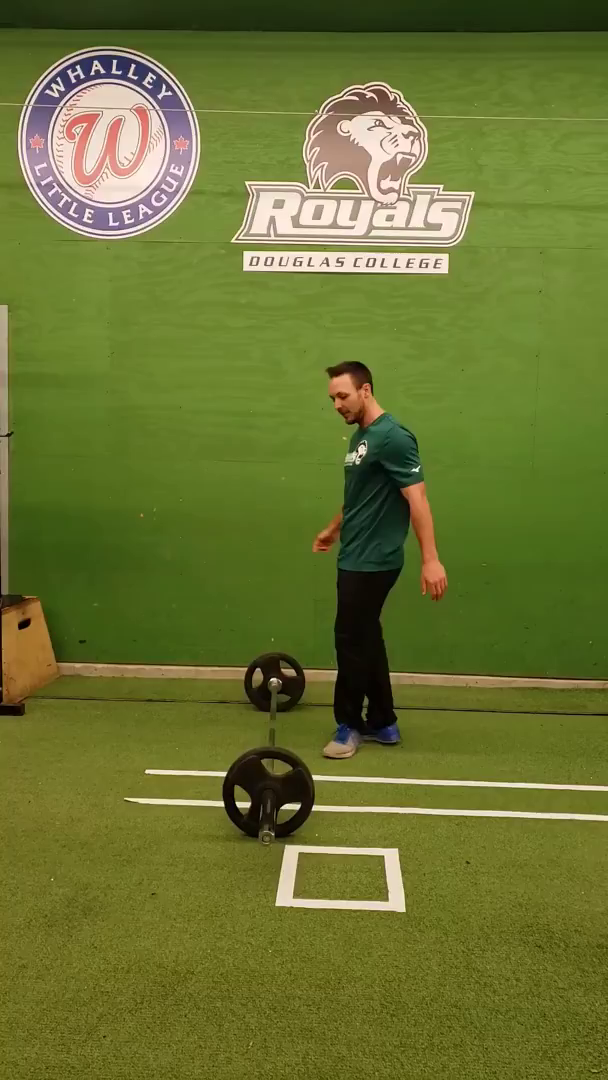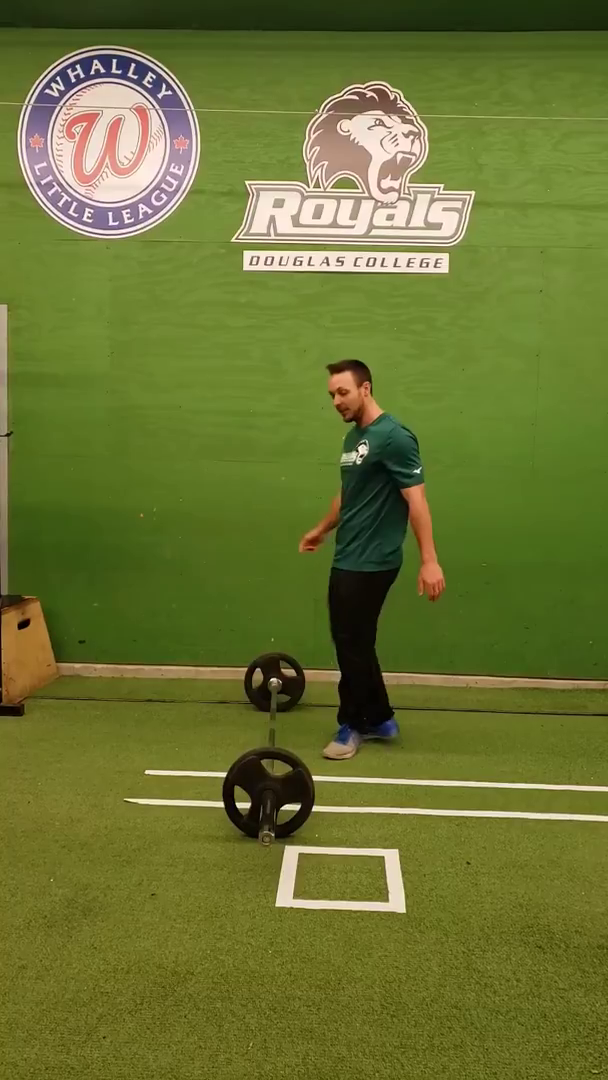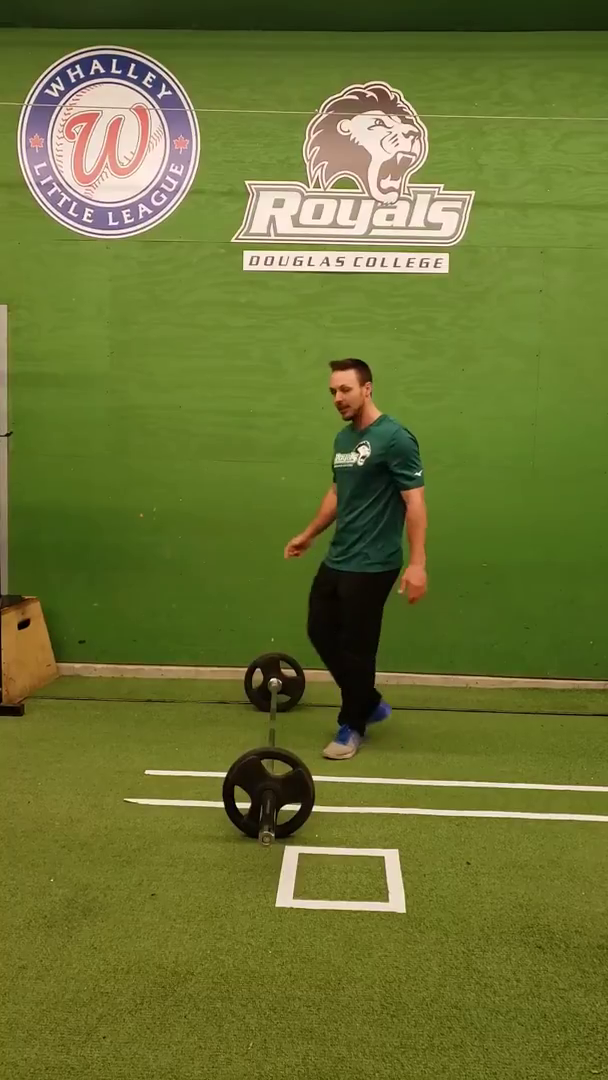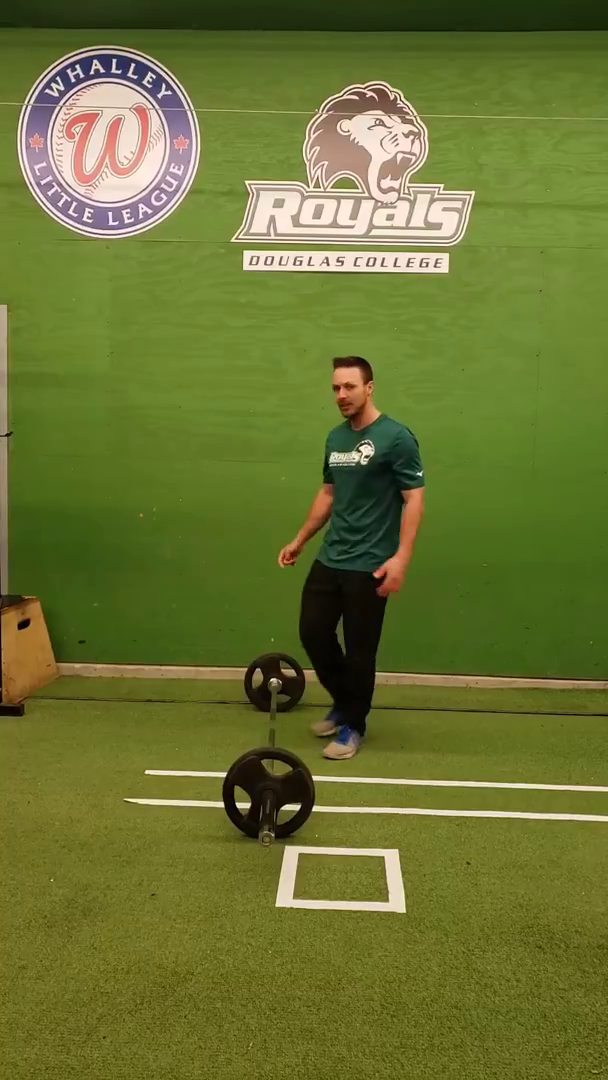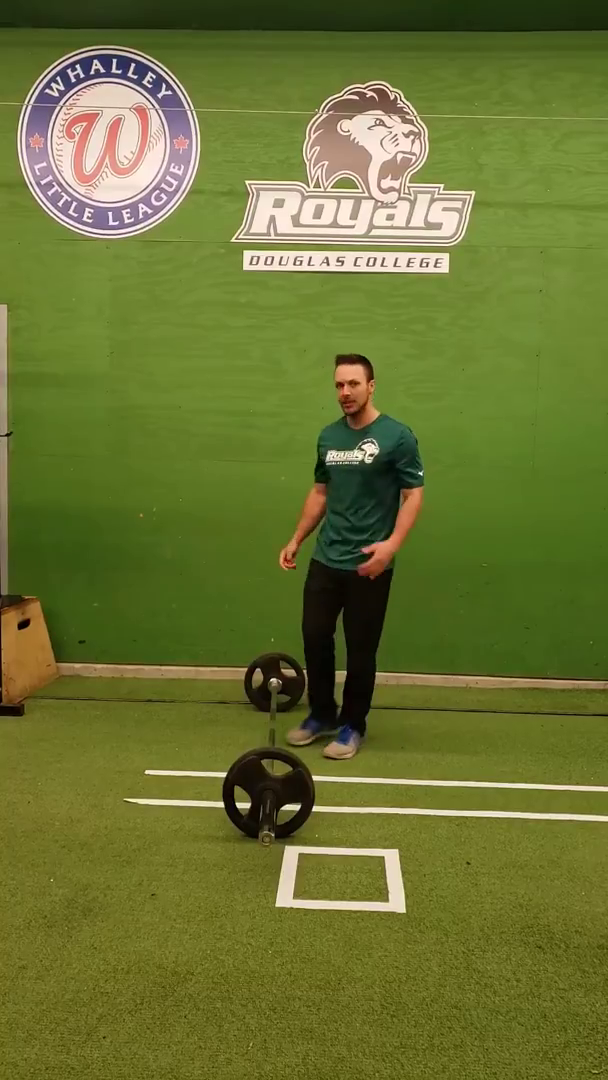
dt=0.1s
person 1, frame 1
left shoulder: (392, 436)
right shoulder: (360, 436)
left elbow: (416, 497)
left wrist: (430, 558)
right wrist: (334, 528)
left hip: (371, 563)
right hip: (355, 559)
left knee: (352, 641)
right knee: (366, 640)
left ankle: (351, 724)
right ankle: (381, 722)
person 1, frame 2
left shoulder: (392, 437)
right shoulder: (354, 435)
left elbow: (416, 498)
left wrist: (429, 560)
right wrist: (322, 529)
left hip: (370, 562)
right hip: (349, 559)
left knee: (353, 641)
right knee: (351, 638)
left ankle: (353, 724)
right ankle: (378, 718)
person 1, frame 3
left shoulder: (394, 437)
right shoulder: (343, 438)
left elbow: (415, 500)
left wrist: (417, 562)
right wrist: (308, 534)
left hip: (370, 566)
right hip: (336, 559)
left knee: (358, 646)
right knee: (321, 631)
left ankle: (353, 725)
right ankle: (368, 703)
person 1, frame 4
left shoulder: (396, 437)
right shoulder: (335, 437)
left elbow: (414, 499)
left wrist: (401, 556)
right wrist: (300, 539)
left hip: (370, 565)
right hip: (330, 558)
left knee: (359, 646)
right knee: (313, 632)
left ankle: (352, 724)
right ankle: (344, 702)
person 1, frame 5
left shoulder: (397, 436)
right shoulder: (329, 436)
left elbow: (413, 495)
left wrist: (393, 543)
right wrist: (296, 539)
left hip: (369, 564)
right hip: (325, 559)
left knee: (361, 648)
right knee: (314, 639)
left ankle: (352, 725)
right ankle: (320, 714)
